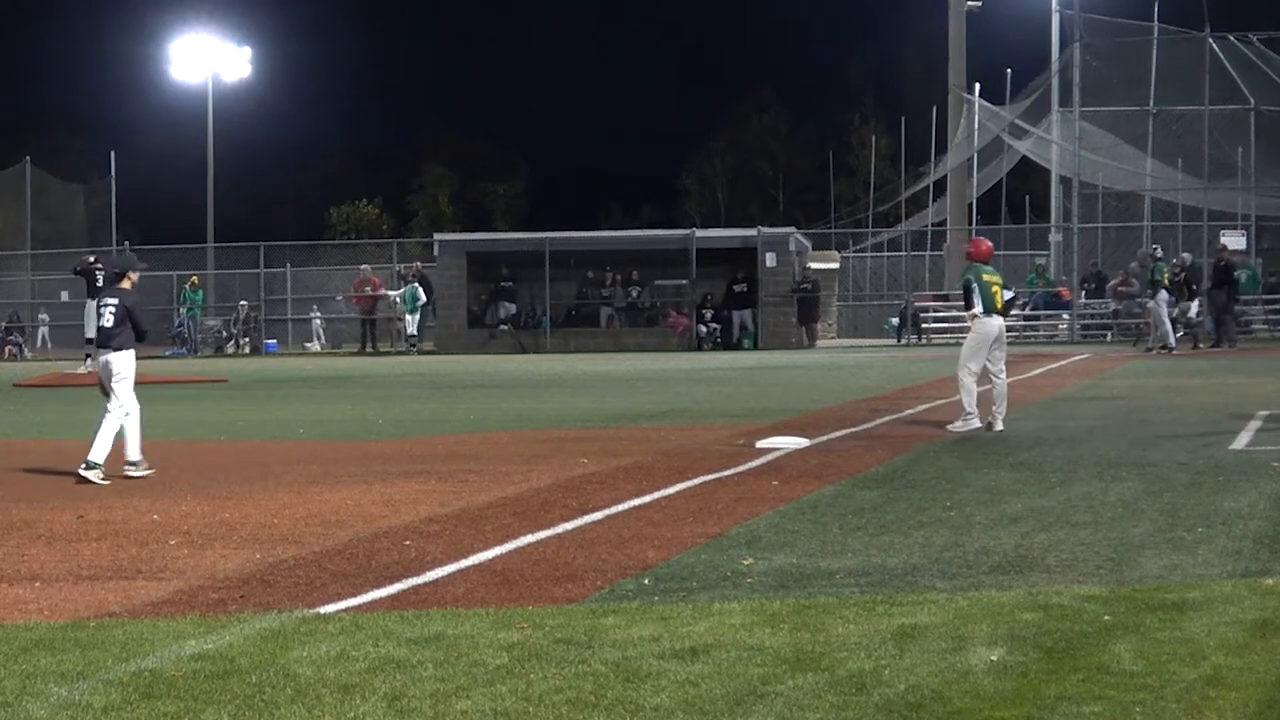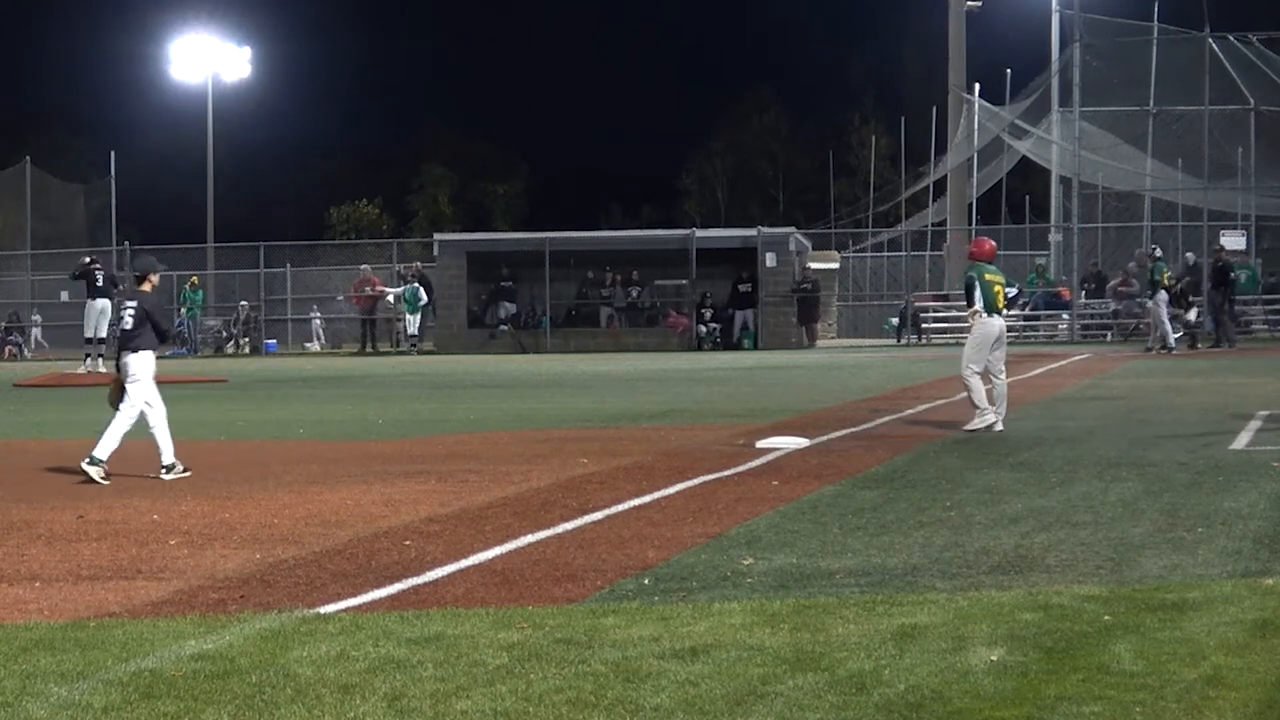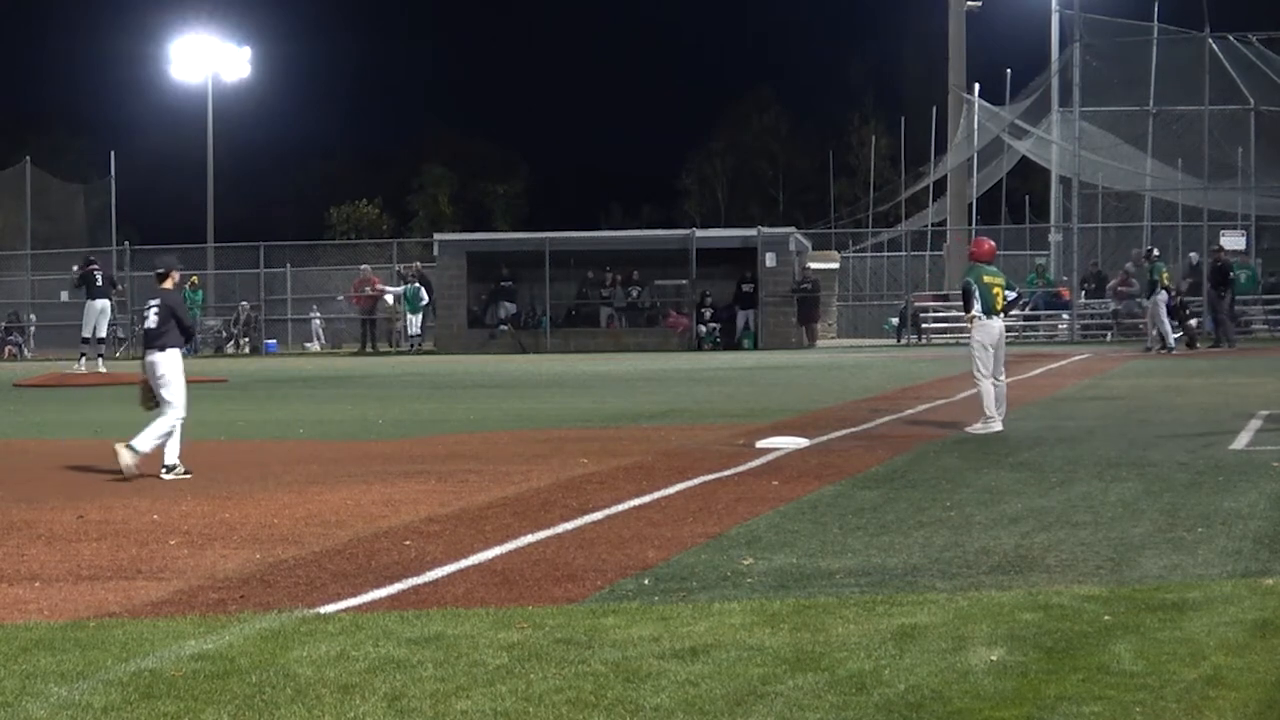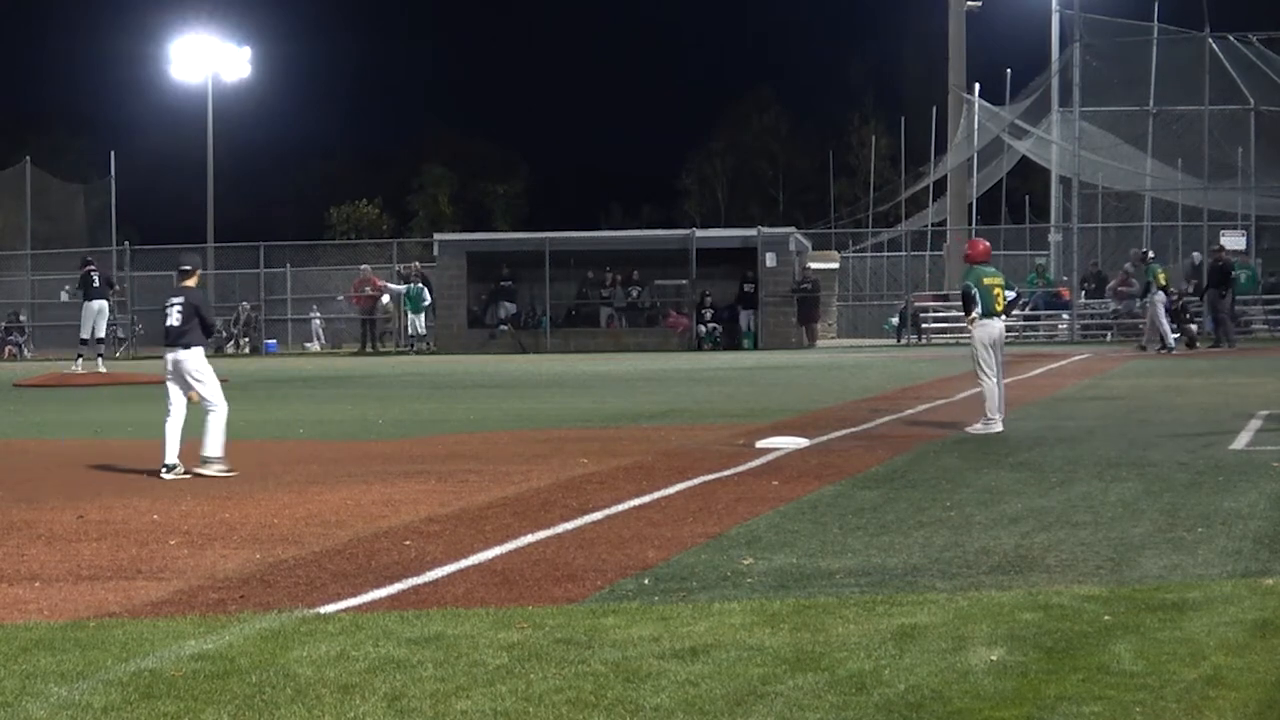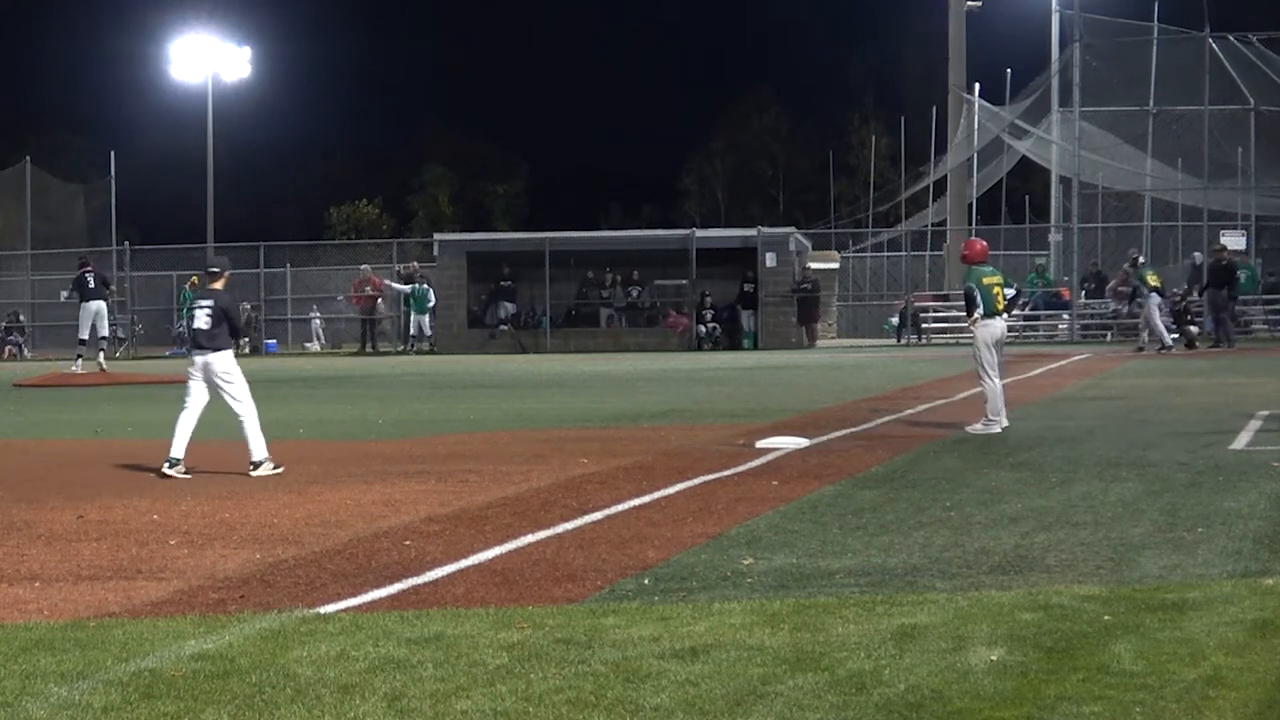
dt=0.2s
person 1, frame 1
left shoulder: (104, 297)
right shoulder: (130, 298)
left elbow: (104, 330)
right elbow: (141, 333)
left hip: (103, 356)
right hip: (122, 356)
left knee: (130, 409)
right knee: (115, 412)
left ankle: (134, 462)
right ankle: (92, 465)
person 1, frame 2
left shoulder: (127, 301)
right shoulder: (150, 300)
left elbow: (123, 337)
right elbow: (165, 333)
left wrist: (119, 371)
right wrist: (156, 340)
left hip: (126, 360)
right hip: (142, 359)
left knee: (157, 411)
right knee: (127, 414)
left ankle: (169, 464)
right ankle: (96, 460)
person 1, frame 3
left shoulder: (149, 301)
right shoulder: (172, 297)
left elbow: (147, 336)
right elbow: (189, 330)
left wrist: (147, 372)
right wrist: (180, 340)
left hip: (150, 357)
right hip: (168, 357)
left knee: (172, 411)
right knee: (174, 415)
left ankle: (171, 465)
right ankle: (133, 448)
person 1, frame 4
left shoulder: (171, 298)
right shoulder: (195, 296)
left elbow: (173, 328)
right elbow: (210, 329)
right wrist: (200, 338)
left hip: (169, 356)
right hip: (191, 355)
left knee: (176, 411)
right knee: (218, 407)
left ankle: (170, 465)
right ankle: (210, 459)
person 1, frame 5
left shoulder: (197, 300)
right shoulder: (225, 299)
left elbow: (201, 331)
right elbow: (238, 332)
left hip: (197, 358)
right hip: (222, 358)
left knee: (191, 410)
right knee: (246, 410)
left ankle: (174, 460)
right ankle: (260, 461)
person 2, frame 1
left shoulder: (973, 269)
right shoulder: (995, 274)
left elbow: (968, 284)
right elbow: (1011, 295)
left wrist: (969, 308)
left hip: (983, 324)
right hip: (998, 324)
left knee: (966, 370)
right knee: (998, 373)
left ankle: (969, 417)
right ankle: (997, 419)
person 2, frame 2
left shoulder: (976, 268)
right shoulder: (998, 273)
left elbow: (970, 281)
left wrist: (970, 306)
right wrist: (1004, 308)
left hip: (983, 323)
right hip: (999, 323)
left knee: (970, 370)
right knee: (998, 373)
left ankle: (984, 413)
right ankle: (997, 419)
person 2, frame 3
left shoulder: (975, 270)
right shoulder: (999, 274)
left elbow: (967, 287)
right elbow: (1015, 295)
left wrist: (968, 311)
right wrist: (1003, 312)
left hip: (982, 325)
right hip: (998, 325)
left knee: (983, 375)
right knee: (998, 375)
left ankle: (990, 420)
right ankle: (997, 419)
person 2, frame 4
left shoulder: (973, 272)
right shoulder: (998, 274)
left elbow: (967, 291)
right elbow: (1015, 294)
left wrist: (968, 314)
right wrist: (1004, 313)
left hip: (983, 326)
right hip: (999, 325)
left knee: (986, 375)
right knee: (996, 375)
left ankle: (991, 422)
right ankle: (997, 418)
person 2, frame 5
left shoulder: (973, 273)
right shoulder: (996, 272)
left elbow: (969, 292)
right elbow: (1015, 291)
left wrist: (970, 315)
right wrist: (1006, 312)
left hip: (985, 326)
right hip: (1000, 324)
left knee: (988, 376)
right knee: (995, 374)
left ankle: (991, 422)
right ankle: (1000, 417)
